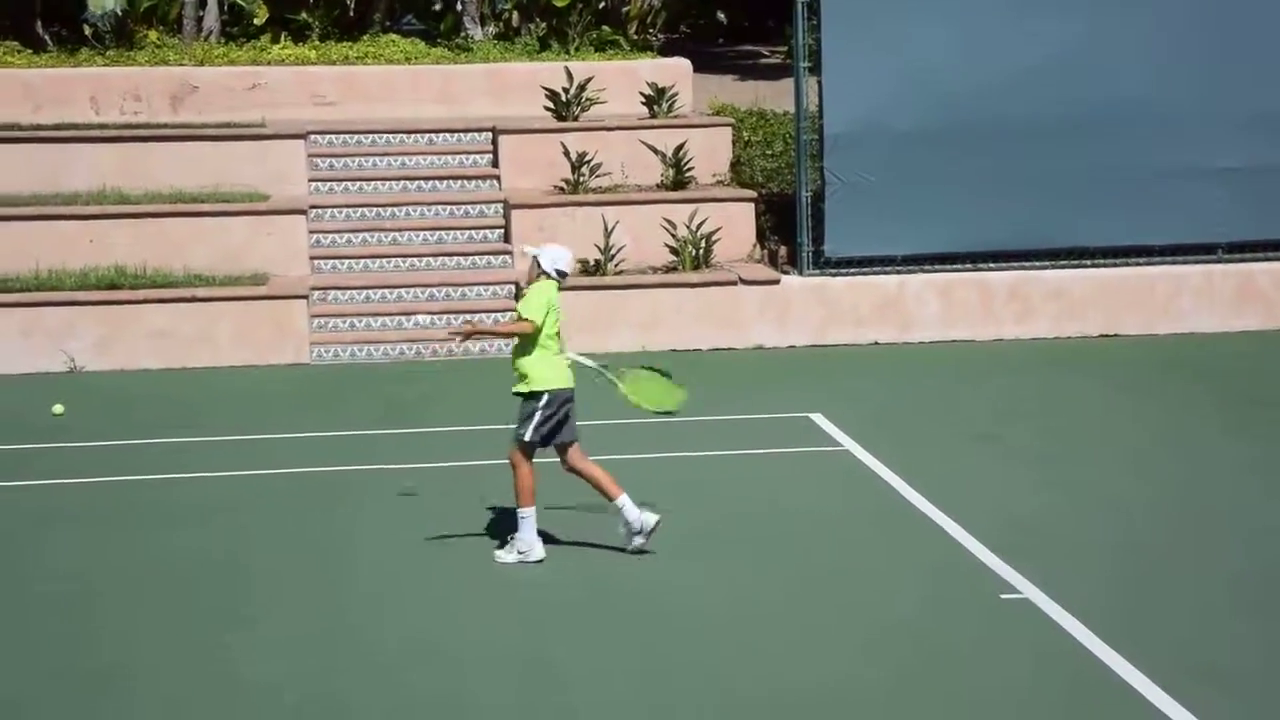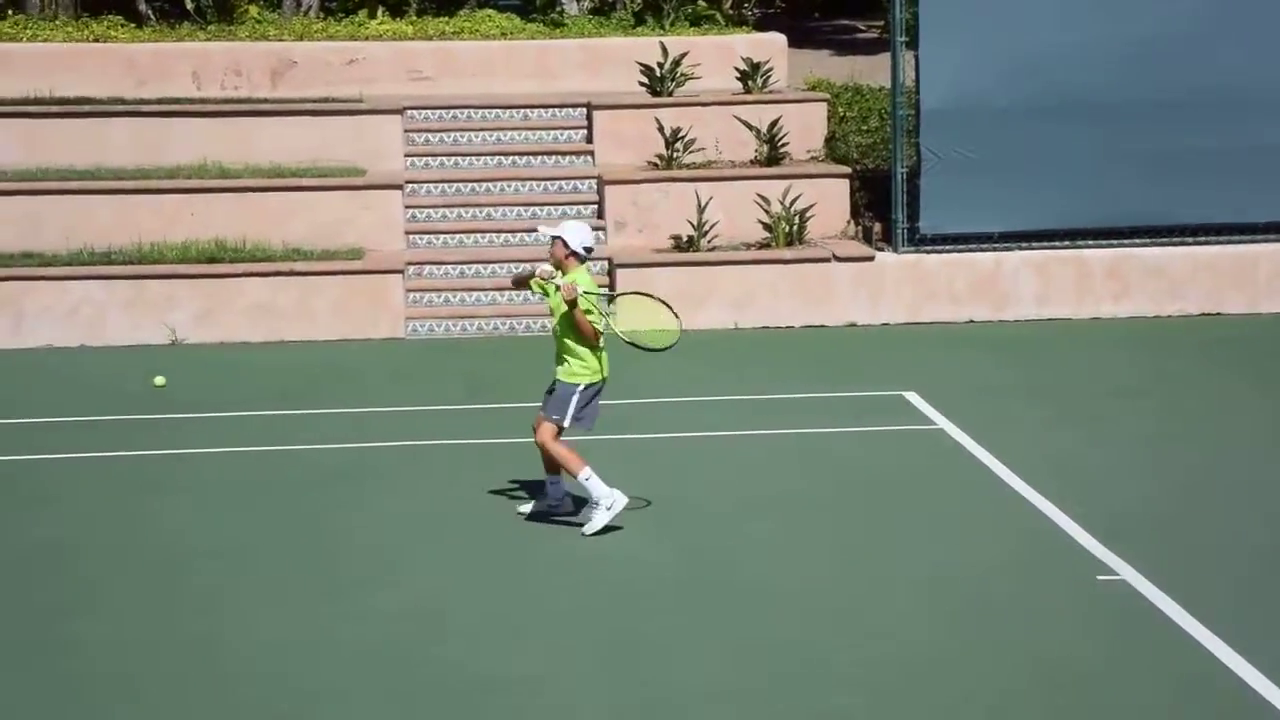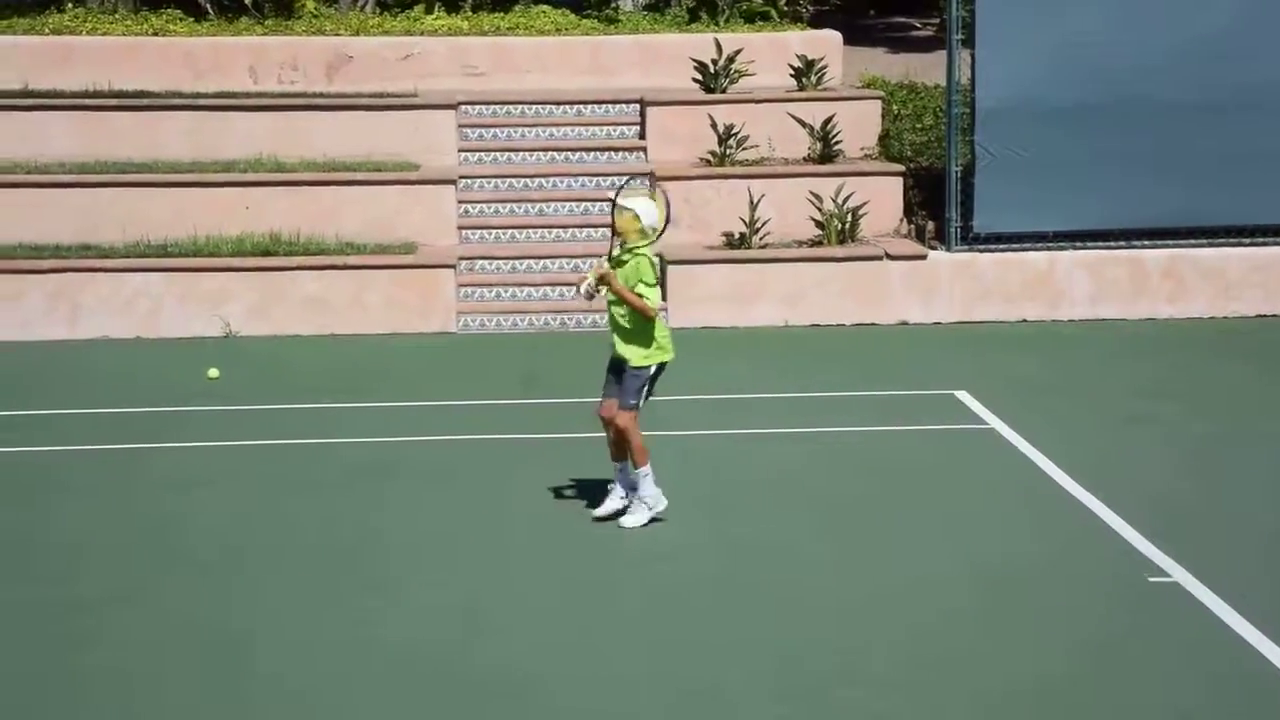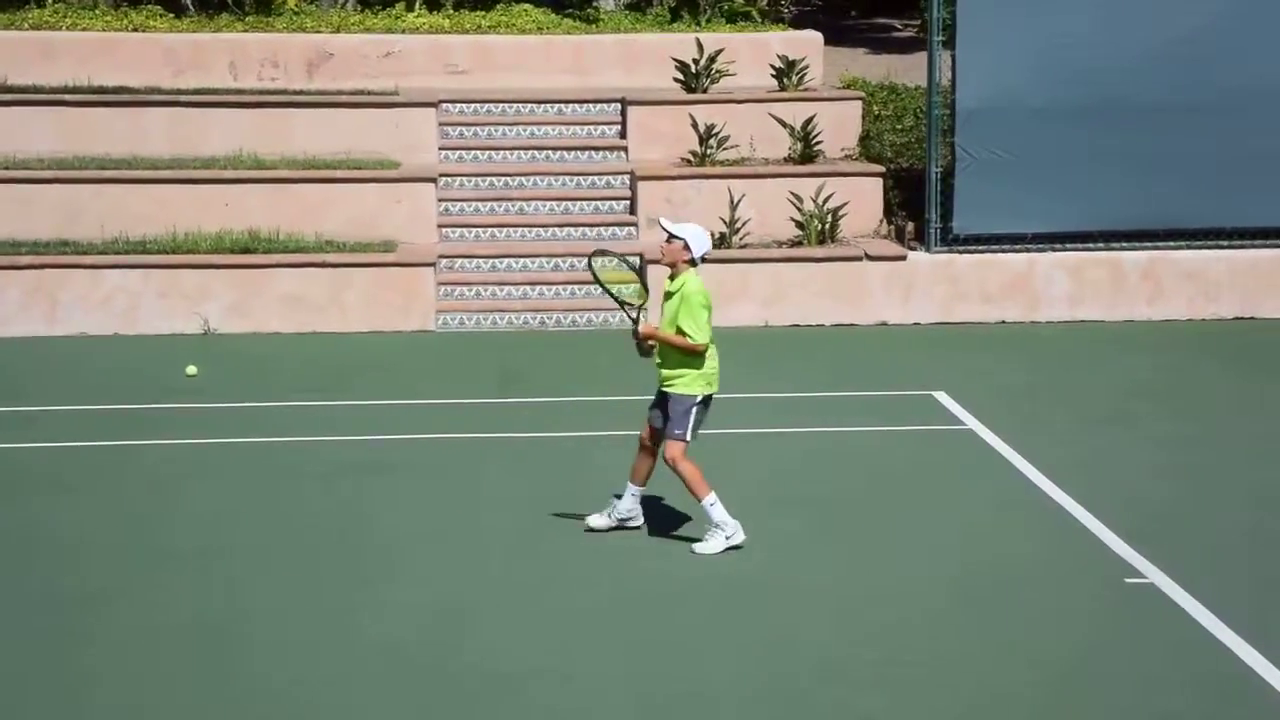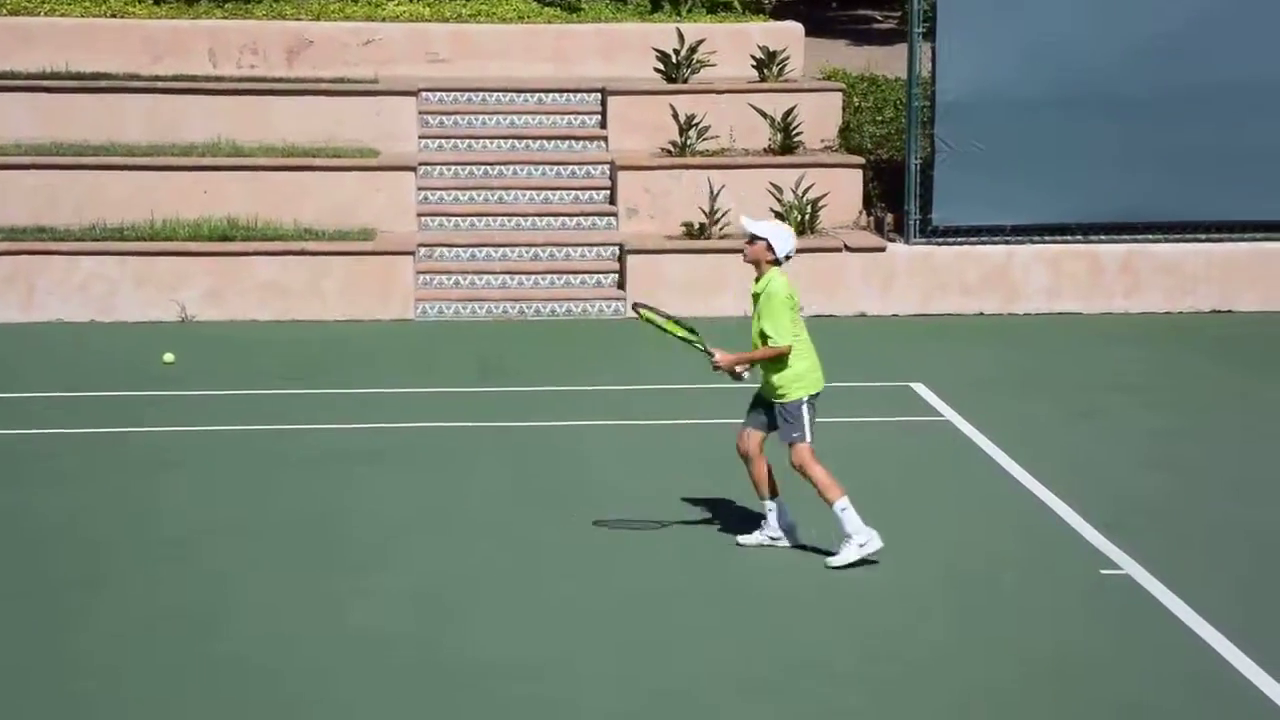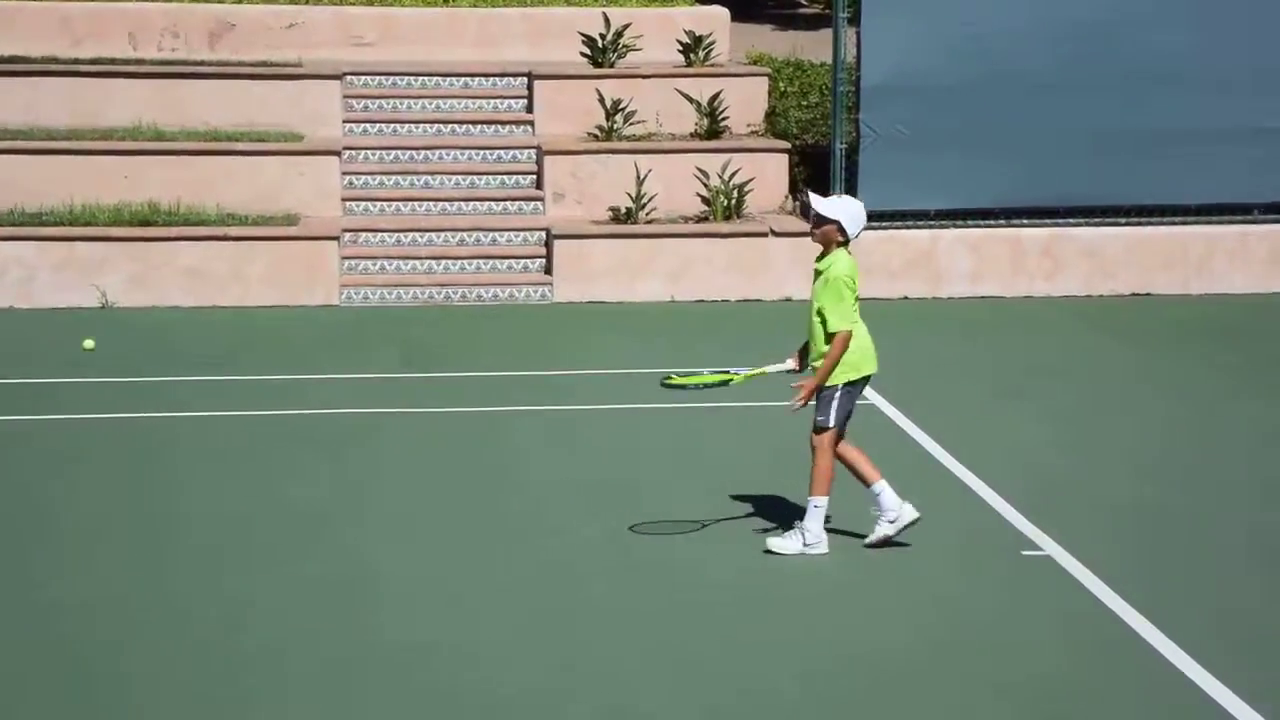
dt=0.4s
person 1, frame 1
left shoulder: (541, 293)
right shoulder: (539, 295)
left elbow: (527, 328)
left wrist: (479, 329)
left hip: (546, 387)
right hip: (552, 387)
left knee: (520, 456)
right knee: (575, 458)
left ankle: (527, 541)
right ankle: (636, 518)
person 1, frame 2
left shoulder: (583, 287)
right shoulder: (559, 279)
left elbow: (594, 338)
right elbow: (516, 282)
left wrist: (573, 304)
right wrist: (534, 274)
left hip: (585, 373)
right hip: (568, 371)
left knee: (546, 437)
right knee: (544, 434)
left ankle: (605, 498)
right ankle: (553, 496)
person 1, frame 3
left shoulder: (642, 260)
right shoulder: (618, 255)
left elbow: (650, 310)
right elbow: (596, 288)
left wrist: (613, 283)
right wrist: (590, 285)
left hip: (646, 353)
right hip: (624, 350)
left knee: (623, 422)
right knee: (607, 414)
left ankle: (648, 494)
right ankle: (621, 490)
person 1, frame 4
left shoulder: (693, 291)
right shoulder: (670, 285)
left elbow: (698, 343)
left wrist: (653, 334)
right wrist: (648, 342)
left hip: (692, 381)
right hip: (671, 380)
left knee: (675, 455)
right knee: (648, 441)
left ankle: (725, 527)
right ankle: (627, 508)
person 1, frame 5
left shoulder: (776, 290)
right shoulder: (763, 286)
left elbow: (782, 348)
left wrist: (736, 359)
right wrist: (743, 360)
left hip: (796, 383)
right hip: (775, 384)
left knee: (803, 459)
right knee: (747, 445)
left ankle: (859, 535)
right ankle: (776, 526)
person 1, frame 6
left shoulder: (838, 272)
right shoulder: (829, 262)
left elbow: (843, 335)
left wrist: (815, 380)
right wrist: (806, 349)
left hip: (842, 370)
right hip: (843, 368)
left knee: (822, 443)
right knee: (834, 442)
left ankle: (810, 533)
right ankle: (892, 508)
